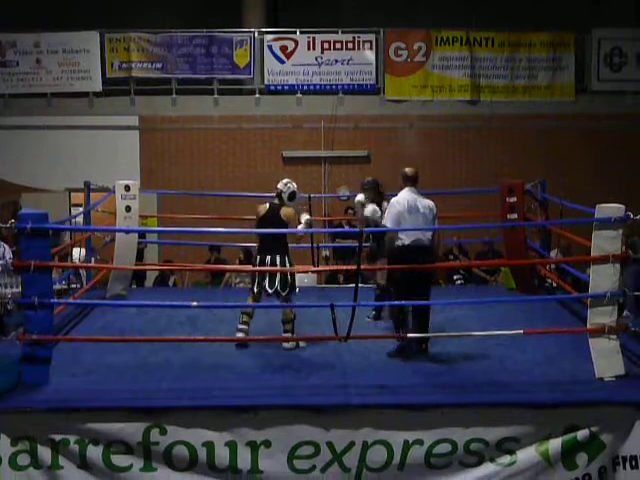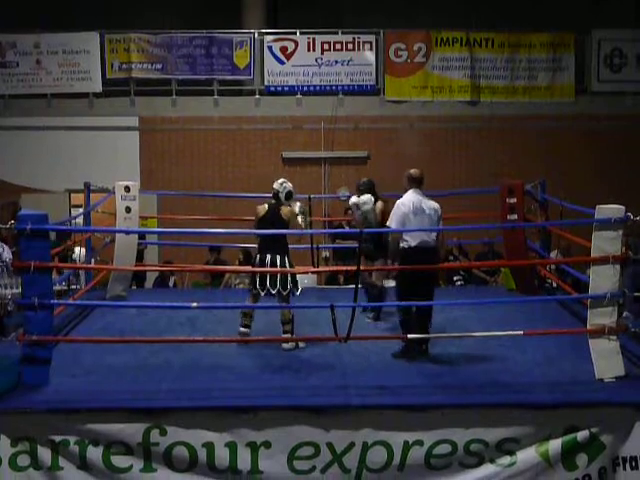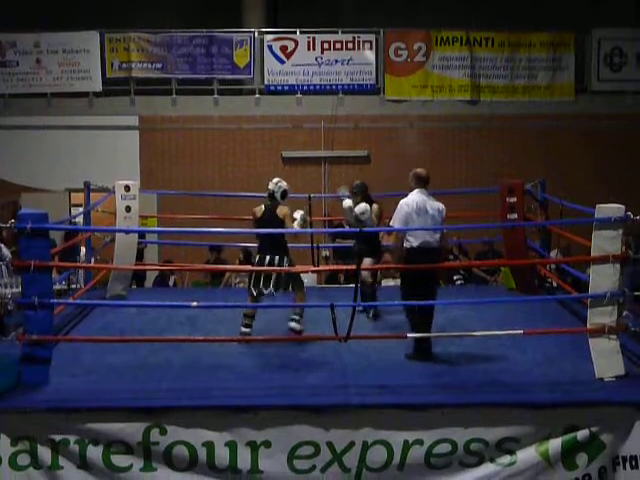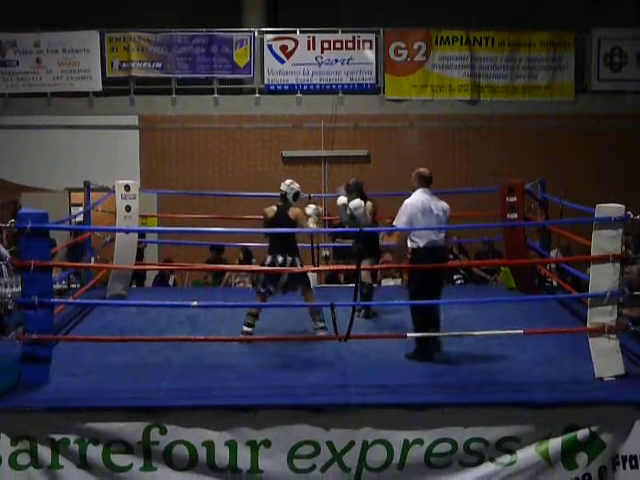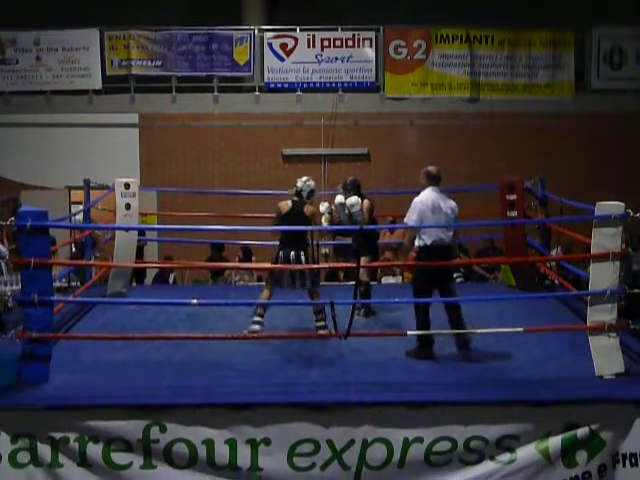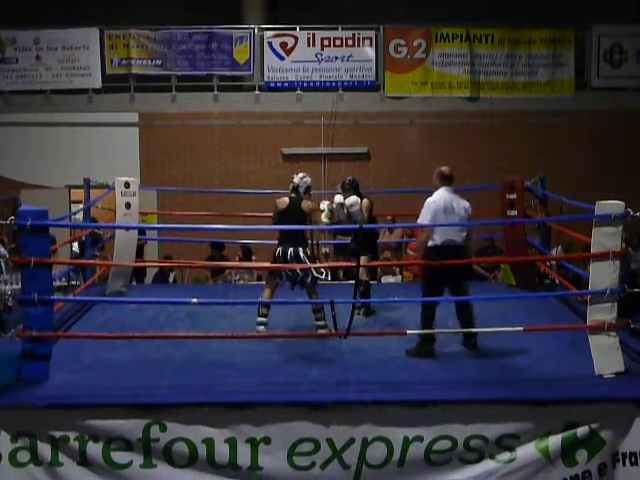
dt=0.2s
person 1, frame 1
left shoulder: (397, 201)
right shoulder: (429, 204)
left elbow: (391, 234)
right elbow: (435, 235)
left wrist: (388, 256)
right wrist: (434, 257)
left hip: (404, 253)
right hip: (424, 253)
left knee: (399, 300)
right knee: (422, 300)
left ankle: (406, 344)
right ankle: (420, 343)
person 1, frame 2
left shoulder: (402, 203)
right shoulder: (434, 206)
left elbow: (396, 236)
right elbow: (440, 237)
left wrist: (393, 257)
right wrist: (437, 258)
left hip: (410, 254)
right hip: (430, 254)
left knee: (405, 302)
right knee: (425, 301)
left ankle: (410, 345)
right ankle: (422, 344)
person 1, frame 3
left shoulder: (406, 203)
right shoulder: (439, 206)
left elbow: (399, 236)
right elbow: (442, 237)
left wrist: (398, 258)
right wrist: (440, 257)
left hip: (414, 254)
right hip: (433, 255)
left knee: (410, 302)
right knee: (427, 301)
left ankle: (422, 346)
right ankle: (425, 342)
person 1, frame 4
left shoulder: (411, 203)
right shoulder: (442, 205)
left elbow: (402, 235)
right elbow: (447, 233)
left hip: (420, 254)
right hip: (439, 253)
left knee: (419, 302)
right knee: (433, 300)
left ankle: (423, 347)
right ankle: (433, 340)
person 1, frame 5
left shoulder: (420, 200)
right shoulder: (450, 203)
left elbow: (412, 232)
right elbow: (455, 233)
right wrist: (453, 253)
left hip: (427, 252)
right hip: (445, 251)
left knee: (422, 300)
right knee: (449, 296)
left ankle: (425, 346)
right ankle: (461, 337)
person 1, frame 6
left shoulder: (433, 201)
right shoulder: (464, 204)
left elbow: (426, 233)
right elbow: (468, 234)
left wrist: (419, 256)
right wrist: (466, 255)
left hip: (438, 252)
right hip: (458, 252)
left knee: (429, 299)
right knee: (461, 296)
left ankle: (426, 344)
right ankle: (470, 338)
person 2, frame 1
left shoulder: (261, 209)
right shoulder: (289, 212)
right elbow: (298, 236)
right wrist: (305, 223)
left hip: (262, 258)
right hip: (280, 259)
left knee: (253, 296)
right knee: (286, 299)
left ankle: (241, 332)
right ankle: (288, 339)
person 2, frame 2
left shoulder: (260, 210)
right shoulder: (288, 211)
right wrist: (300, 214)
left hip: (262, 257)
right hip: (280, 258)
left knee: (253, 295)
right knee: (284, 299)
left ankle: (243, 333)
right ankle: (288, 339)
person 2, frame 3
left shoulder: (257, 211)
right shoulder: (285, 211)
right wrist: (300, 220)
left hip: (262, 258)
right hip: (281, 258)
left knee: (254, 296)
right knee: (299, 289)
left ankle: (245, 332)
right ankle: (296, 322)
person 2, frame 4
left shoulder: (268, 211)
right shoulder: (297, 212)
right wrist: (314, 216)
left hip: (273, 258)
right hip: (291, 259)
left knee: (261, 295)
right knee: (307, 291)
left ankle: (247, 330)
right ankle: (320, 328)
person 2, frame 5
left shoulder: (282, 206)
right shoulder: (311, 210)
left elbow: (276, 226)
right wrist: (326, 214)
left hip: (284, 253)
right hip: (302, 254)
left knee: (269, 288)
right knee: (313, 291)
left ankle: (256, 324)
right ankle: (322, 327)
person 2, frame 6
left shoulder: (279, 203)
right shoulder: (309, 206)
right wrist: (326, 211)
left hip: (282, 250)
right hip: (301, 251)
left knee: (270, 286)
right knee: (312, 289)
left ankle: (261, 324)
right ankle: (321, 327)
person 3, frame 1
left shoulder: (384, 205)
right shoulder: (367, 204)
right elbow: (363, 222)
left wrist: (377, 219)
right wrist: (359, 207)
left hip: (384, 245)
right hip: (374, 244)
left knee: (380, 278)
right knee: (376, 277)
left ankle: (377, 310)
person 3, frame 2
left shoulder: (379, 204)
right shoulder: (362, 205)
left elbow: (376, 223)
right elbow: (359, 224)
left wrist: (370, 210)
right wrist: (355, 209)
left hip: (379, 246)
right hip: (367, 244)
left knee: (376, 279)
right knee: (365, 277)
left ankle: (376, 310)
right ankle: (371, 304)
person 3, frame 3
left shoulder: (374, 207)
right shoulder: (355, 207)
left elbow: (374, 227)
right elbow: (353, 225)
left wrist: (367, 218)
right wrist: (348, 212)
left hip: (372, 247)
right hip: (359, 245)
left knee: (366, 275)
right knee: (361, 277)
left ankle: (373, 308)
right ankle: (365, 305)
person 3, frame 4
left shoulder: (368, 204)
right shoulder: (351, 205)
left elbow: (367, 226)
right elbow: (348, 225)
left wrist: (361, 214)
right wrist: (342, 210)
left hip: (370, 245)
right hip: (358, 244)
left knee: (366, 276)
right knee: (361, 277)
left ankle: (367, 309)
right ankle: (364, 306)
person 3, frame 5
left shoulder: (365, 202)
right shoulder: (349, 203)
left elbow: (364, 224)
right elbow: (346, 223)
left wrist: (357, 212)
right wrist: (340, 209)
left hip: (368, 244)
right hip: (357, 242)
left knee: (363, 275)
right knee: (360, 275)
left ankle: (366, 308)
right ankle: (364, 305)
person 3, frame 6
left shoulder: (365, 202)
right shoulder: (348, 203)
left elbow: (363, 223)
right elbow: (346, 222)
left wrist: (356, 211)
right wrist: (339, 209)
left hip: (367, 243)
right hip: (356, 241)
left knee: (362, 274)
right knee: (360, 274)
left ankle: (366, 307)
right ankle: (363, 304)
